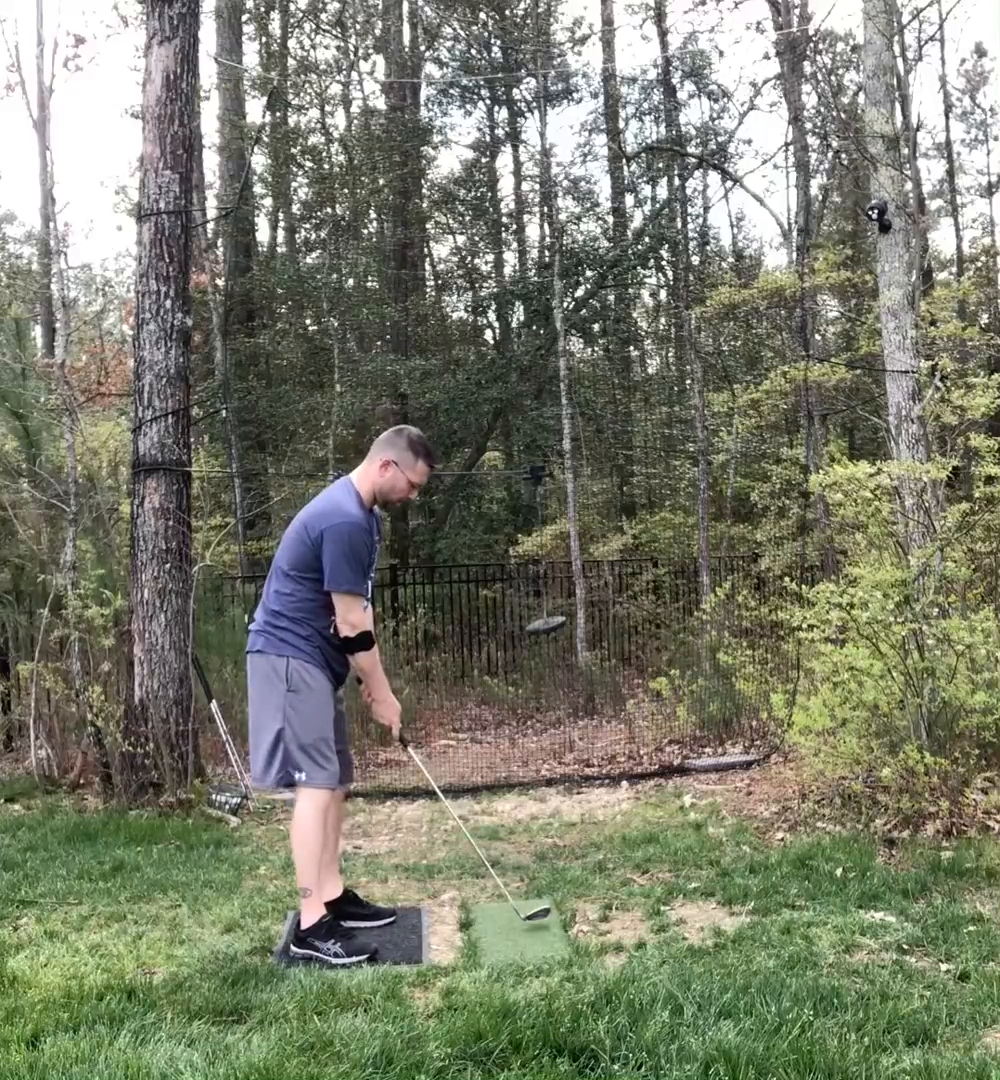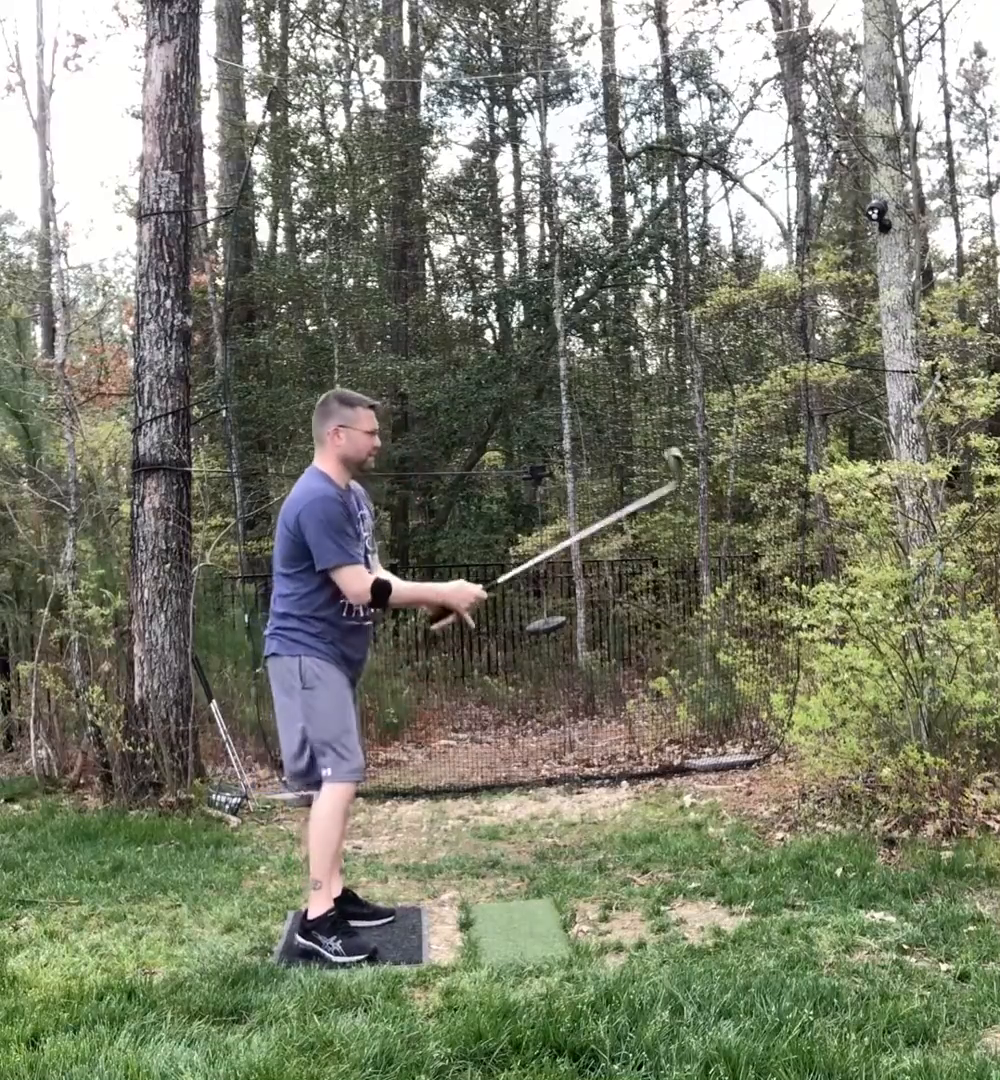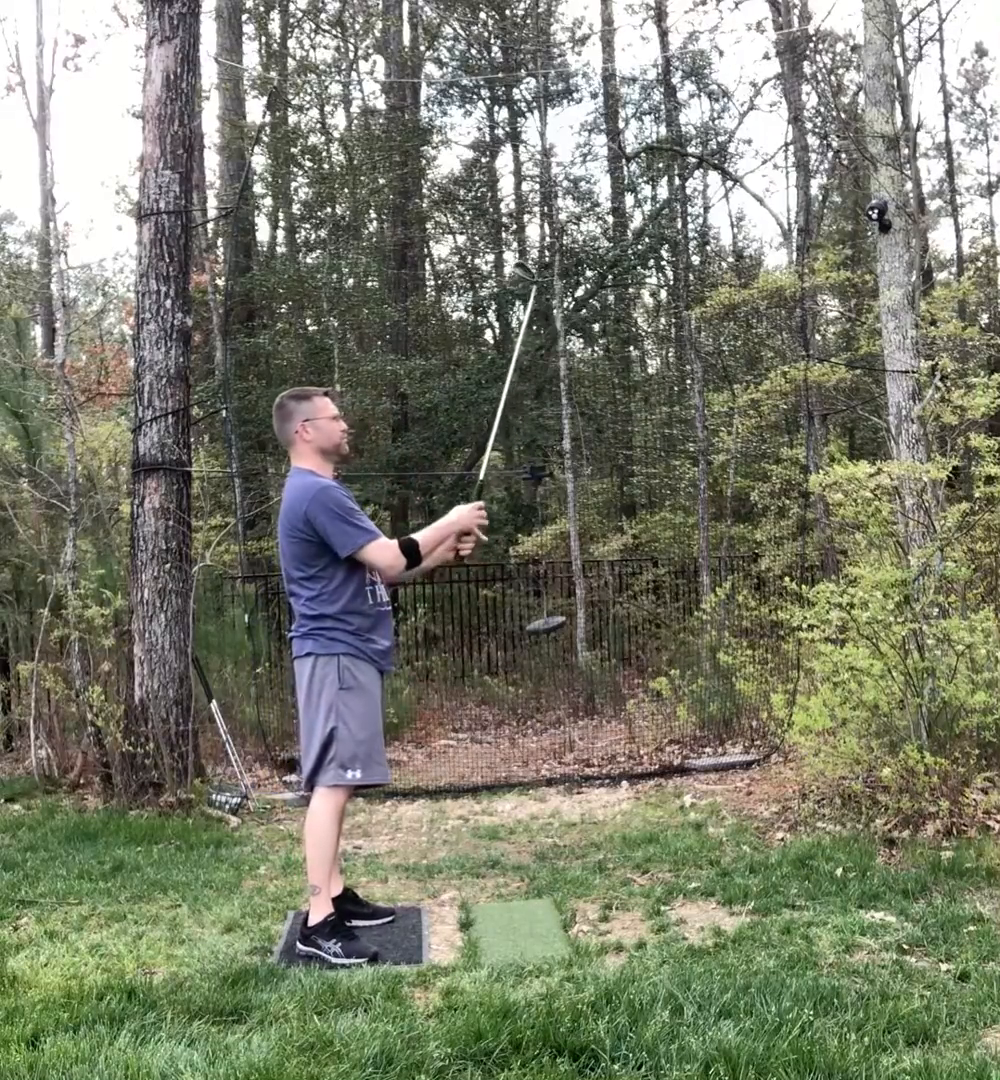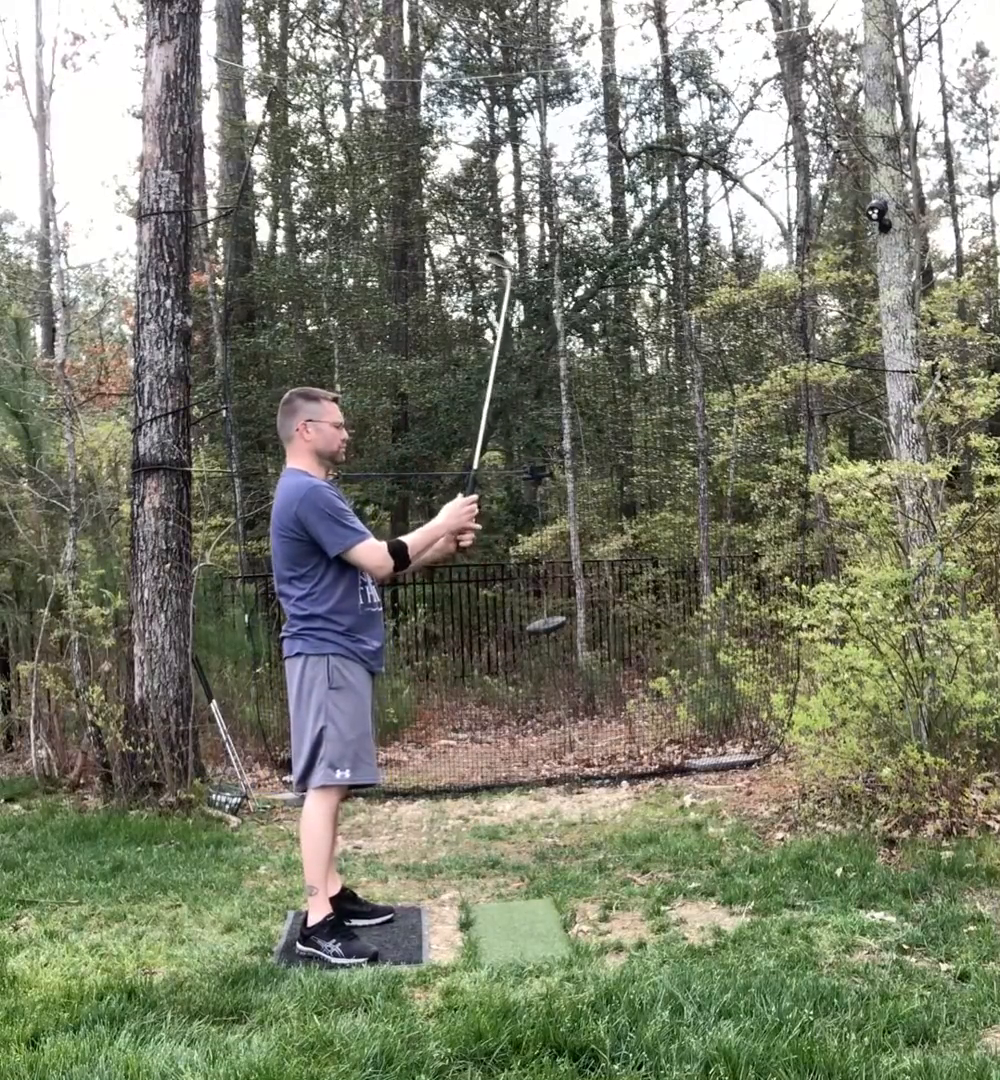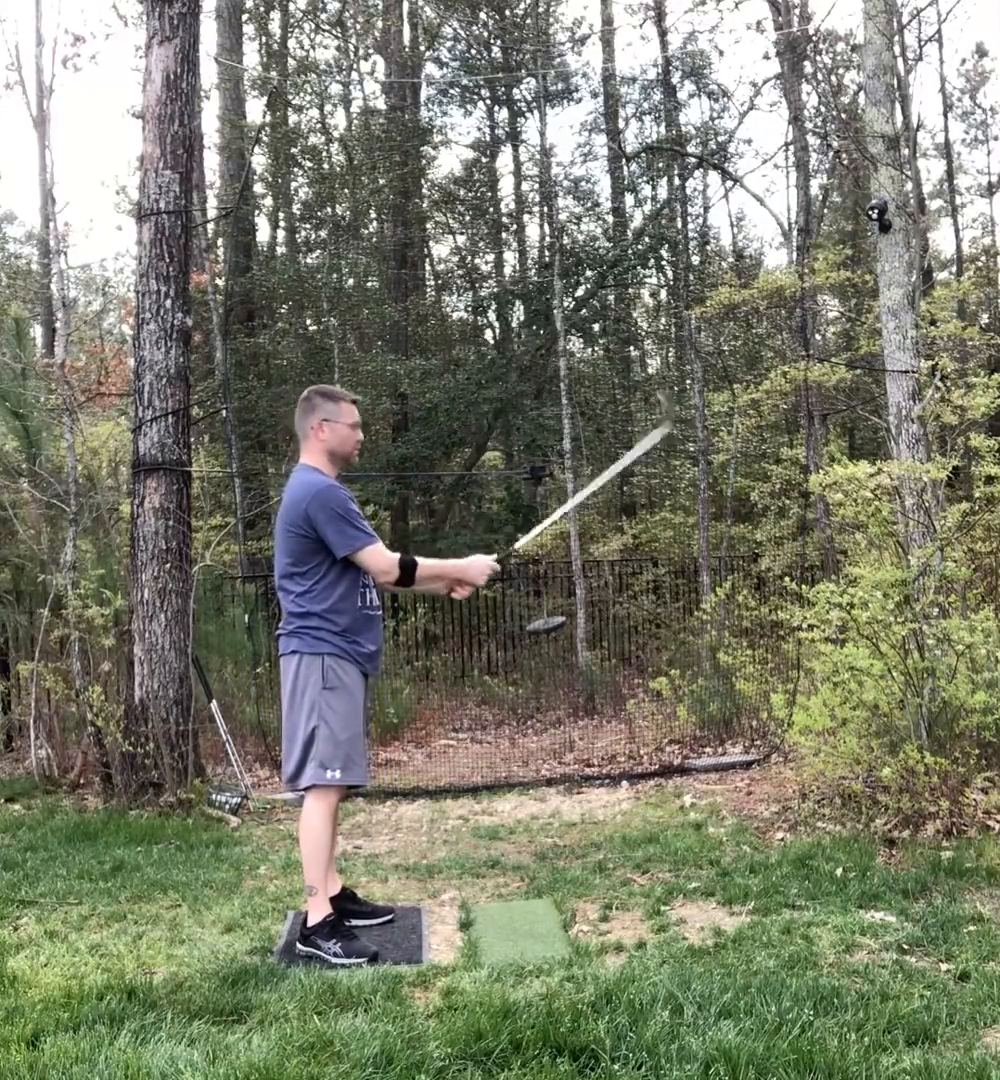
dt=1s
person 1, frame 1
left shoulder: (357, 509)
right shoulder: (345, 521)
left elbow: (358, 609)
right elbow: (351, 623)
left wrist: (370, 681)
right wrist: (382, 693)
left hip: (312, 659)
right hip: (291, 658)
left knee: (334, 781)
right knee: (315, 783)
left ankle: (333, 896)
right ankle: (312, 924)
person 1, frame 2
left shoulder: (353, 496)
right shoulder: (318, 501)
left elbow: (369, 574)
right elbow: (359, 589)
left wrist: (435, 597)
right wrist: (442, 592)
left hip: (333, 657)
right hip: (307, 656)
left knee: (336, 779)
right knee: (339, 777)
left ankle: (333, 893)
right ankle: (318, 917)
person 1, frame 3
left shoulder: (322, 491)
right shoulder: (317, 494)
left elbow: (380, 568)
right elbow: (390, 559)
left wrist: (446, 549)
right wrist: (448, 523)
left hip: (349, 653)
right hip: (336, 655)
left knee: (336, 782)
right knee: (333, 782)
left ankle: (335, 894)
right ankle: (318, 923)
person 1, frame 4
left shoulder: (316, 492)
right shoulder: (308, 493)
left elbow: (375, 563)
right elbow: (380, 562)
left wrist: (446, 543)
right wrist: (440, 522)
left hip: (342, 655)
right hip: (327, 655)
left knee: (333, 783)
right knee: (326, 783)
left ankle: (332, 893)
right ankle: (318, 921)
person 1, frame 5
left shoulder: (318, 489)
right shoulder: (320, 492)
left elbow: (366, 574)
right elbow: (386, 569)
left wrist: (444, 579)
right wrist: (460, 571)
left hip: (337, 655)
right hip: (323, 655)
left knee: (331, 783)
right knee: (323, 784)
left ankle: (331, 893)
right ankle: (317, 923)
